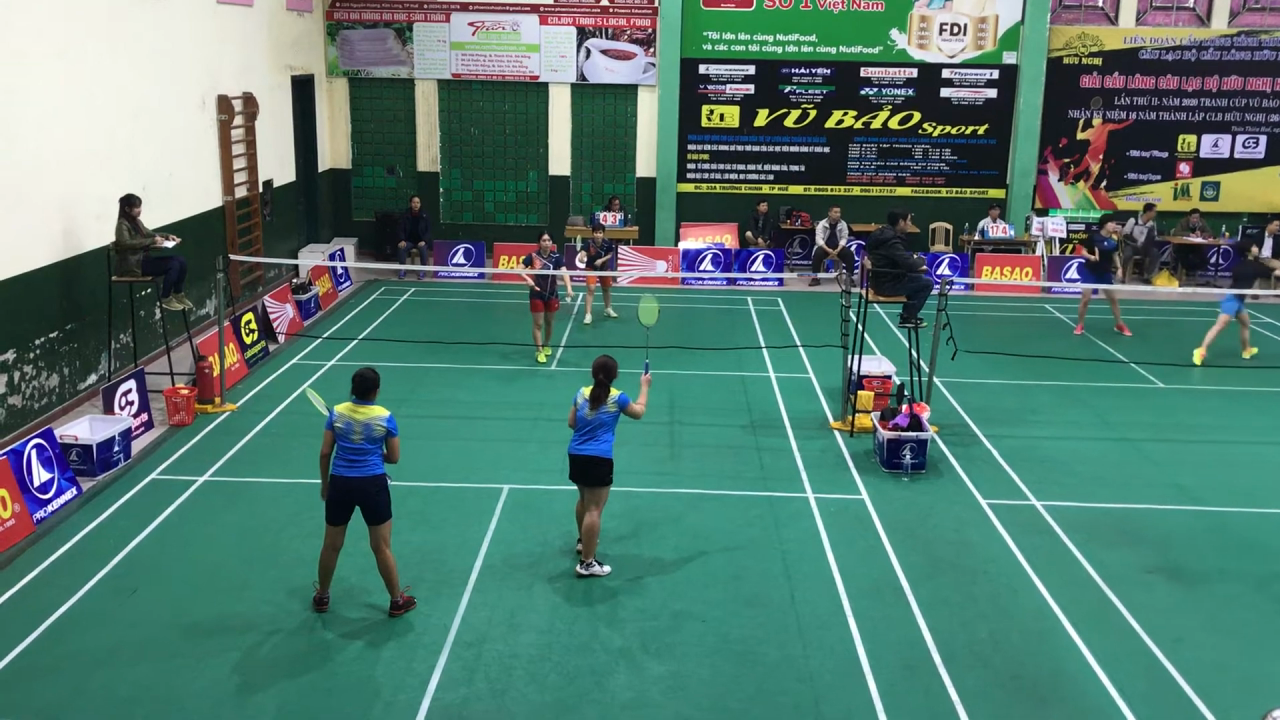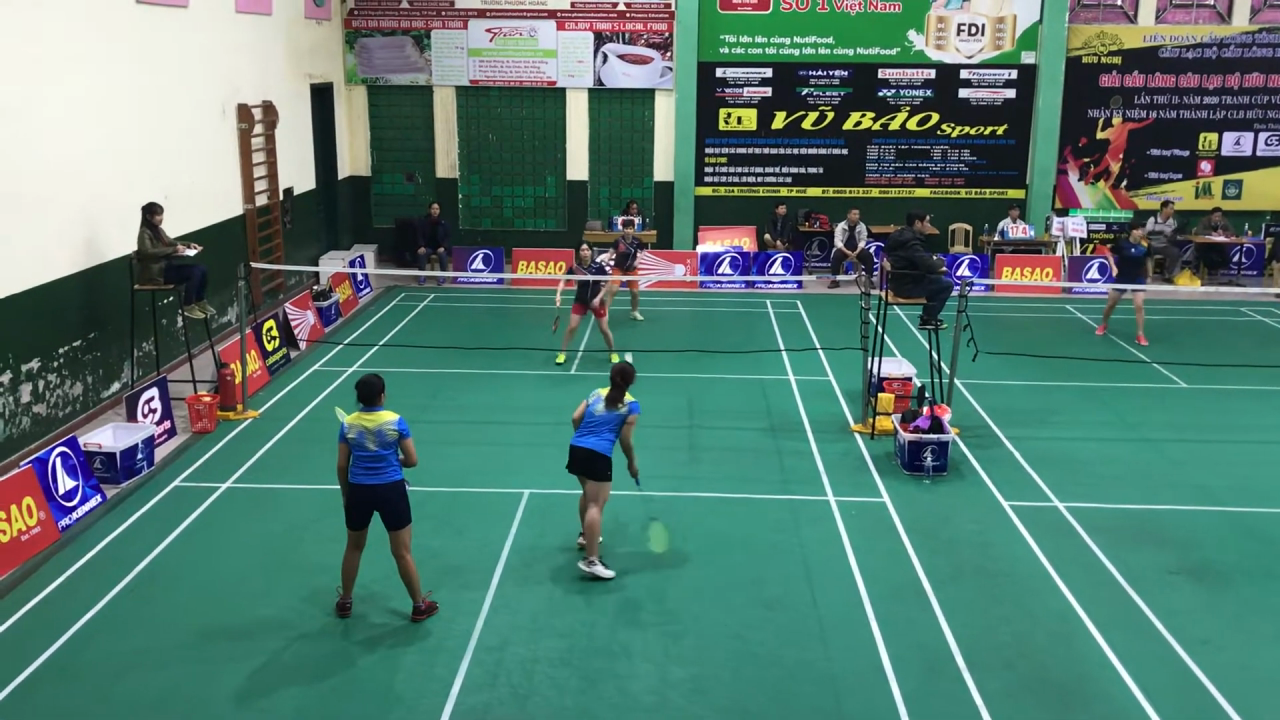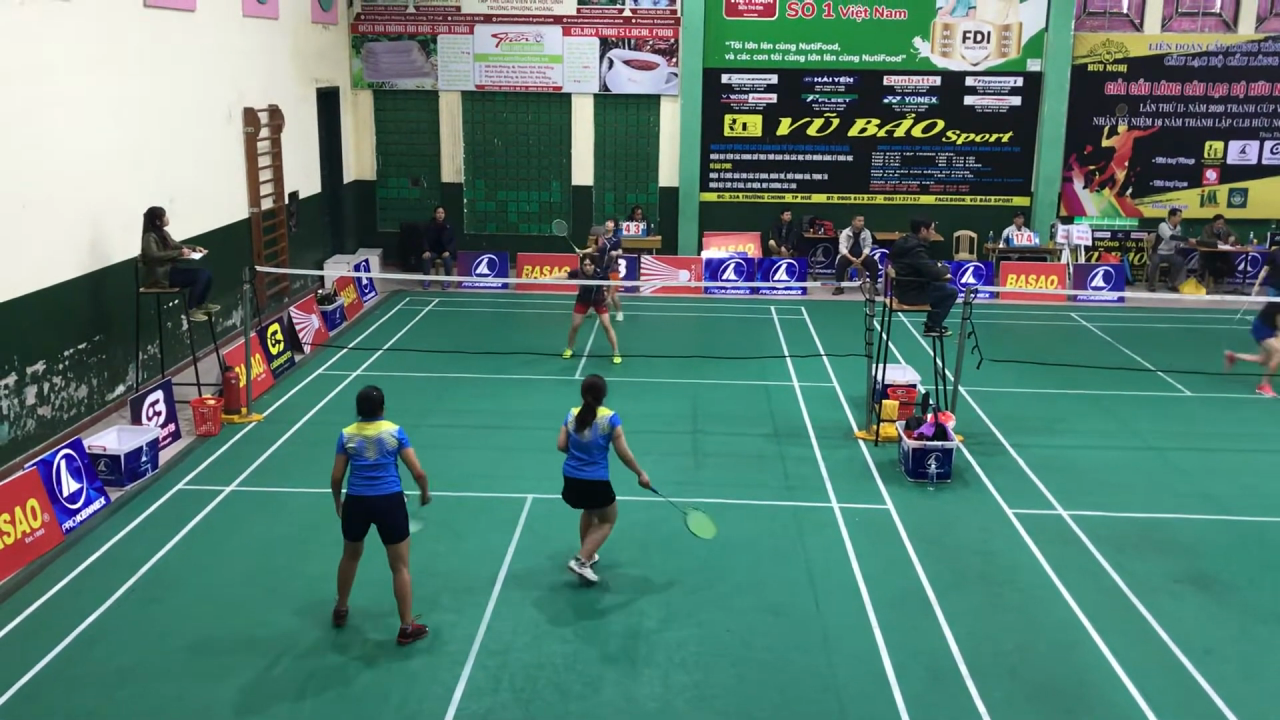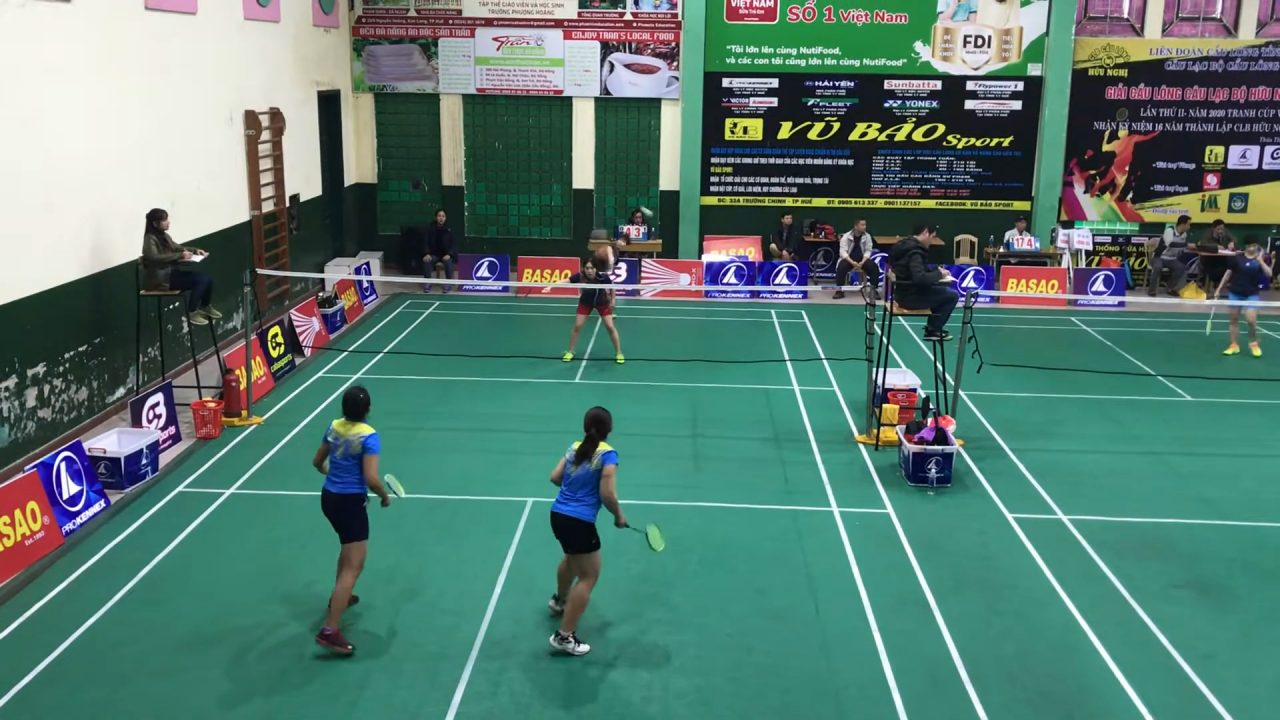
dt=1s
person 1, frame 1
left shoulder: (337, 412)
right shoulder: (385, 417)
left elbow: (325, 453)
right elbow: (394, 457)
left wrist: (324, 483)
left hip: (340, 484)
right hip: (373, 485)
left knee: (331, 545)
right knee: (382, 548)
left ankle: (322, 596)
right ankle: (397, 601)
person 1, frame 2
left shoulder: (348, 424)
right shoulder: (396, 421)
left elbow: (342, 465)
right elbow: (412, 461)
left wrist: (345, 494)
left hip: (358, 491)
right hip: (390, 490)
left knee: (353, 548)
right knee: (402, 553)
left ankle: (345, 601)
right ankle: (419, 606)
person 1, frame 3
left shoulder: (347, 435)
right shoulder: (395, 432)
left elbow: (337, 476)
right elbow: (417, 472)
left wrist: (337, 501)
right wrist: (425, 493)
left hip: (356, 502)
right hip: (389, 502)
left knee: (350, 556)
right knee: (400, 567)
left ankle: (341, 609)
right ankle: (407, 627)
person 1, frame 4
left shoulder: (334, 428)
right shoulder: (369, 436)
left elbow: (317, 462)
right elbow: (371, 479)
right wrist: (384, 495)
left hip: (329, 497)
right hip: (350, 502)
left knee: (350, 548)
right knee: (352, 568)
left ankle: (340, 598)
right ankle: (329, 631)
person 2, frame 1
left shoulder: (581, 394)
right shoulder: (617, 398)
left elbow: (571, 422)
right elbow: (639, 412)
right wrist: (644, 386)
left hip: (575, 455)
right hip: (599, 459)
left knee: (584, 501)
right knee: (594, 510)
left ankle: (583, 541)
right ankle: (587, 563)
person 2, frame 2
left shoulder: (596, 394)
right shoulder: (631, 405)
left elbow: (576, 418)
right elbow: (626, 440)
right wrist: (632, 463)
left hip: (577, 448)
right hip: (598, 455)
left knee: (588, 494)
right knee: (596, 505)
left ankle: (587, 535)
right ankle: (591, 560)
person 2, frame 3
left shoulder: (572, 415)
right shoulder: (610, 418)
left elbow: (561, 445)
right elbow: (622, 452)
right wrist: (641, 474)
left hip: (571, 477)
right hip: (595, 480)
left knee: (588, 513)
right knee: (607, 520)
left ankle: (586, 555)
right ankle: (581, 560)
person 2, frame 4
left shoulder: (574, 448)
right shoulder: (607, 454)
left elbow: (556, 477)
right elbow: (607, 494)
right wrist: (619, 515)
left hip: (558, 515)
right hip: (580, 521)
left knee: (572, 557)
right knee: (588, 577)
left ankle: (560, 600)
right ankle: (564, 636)
